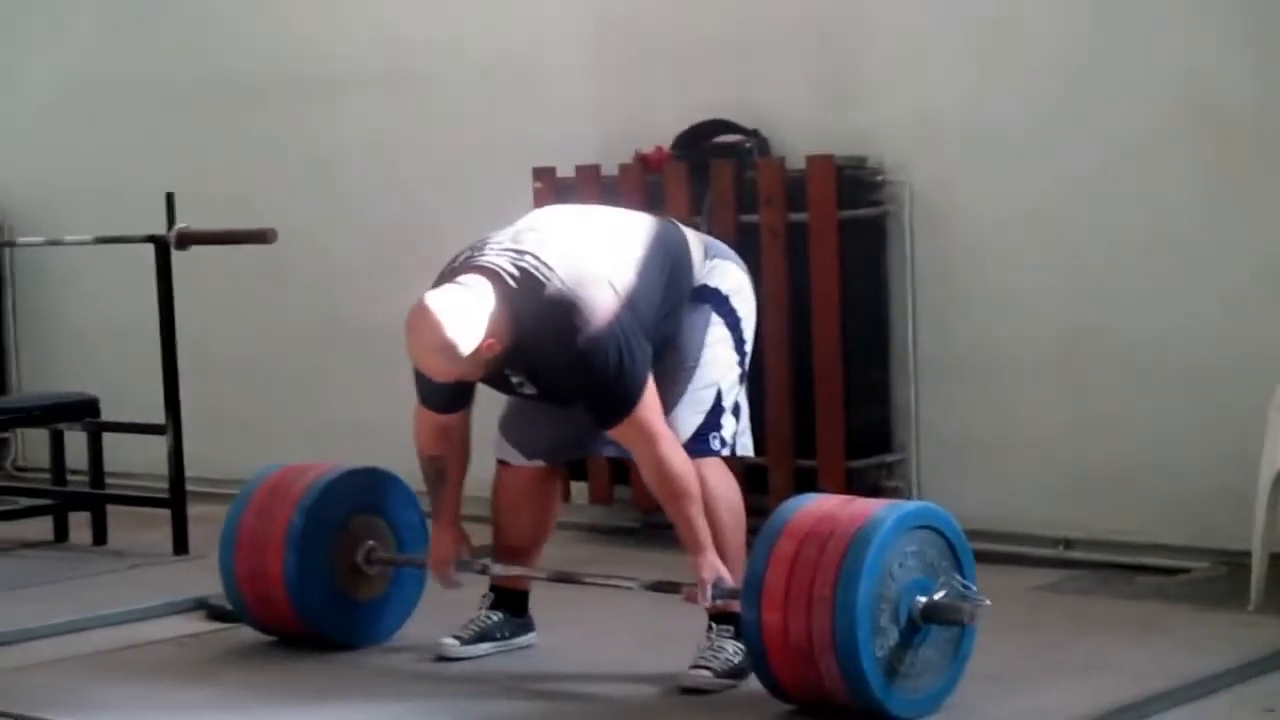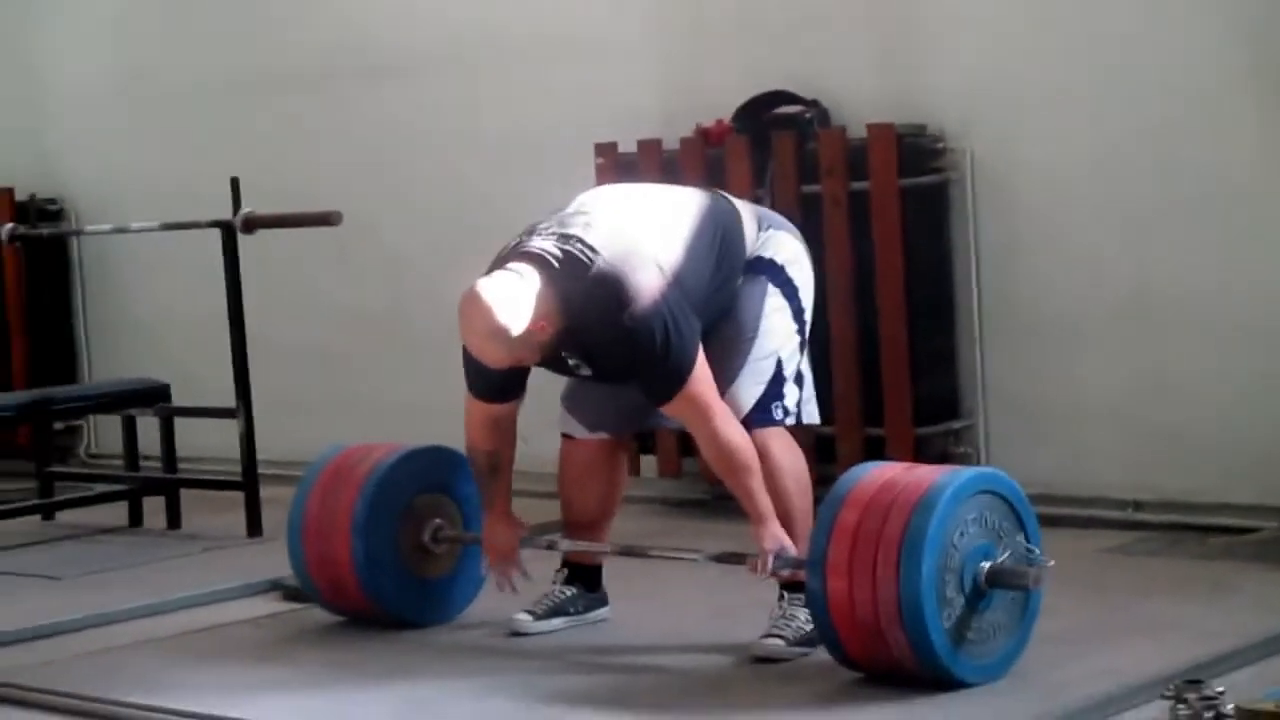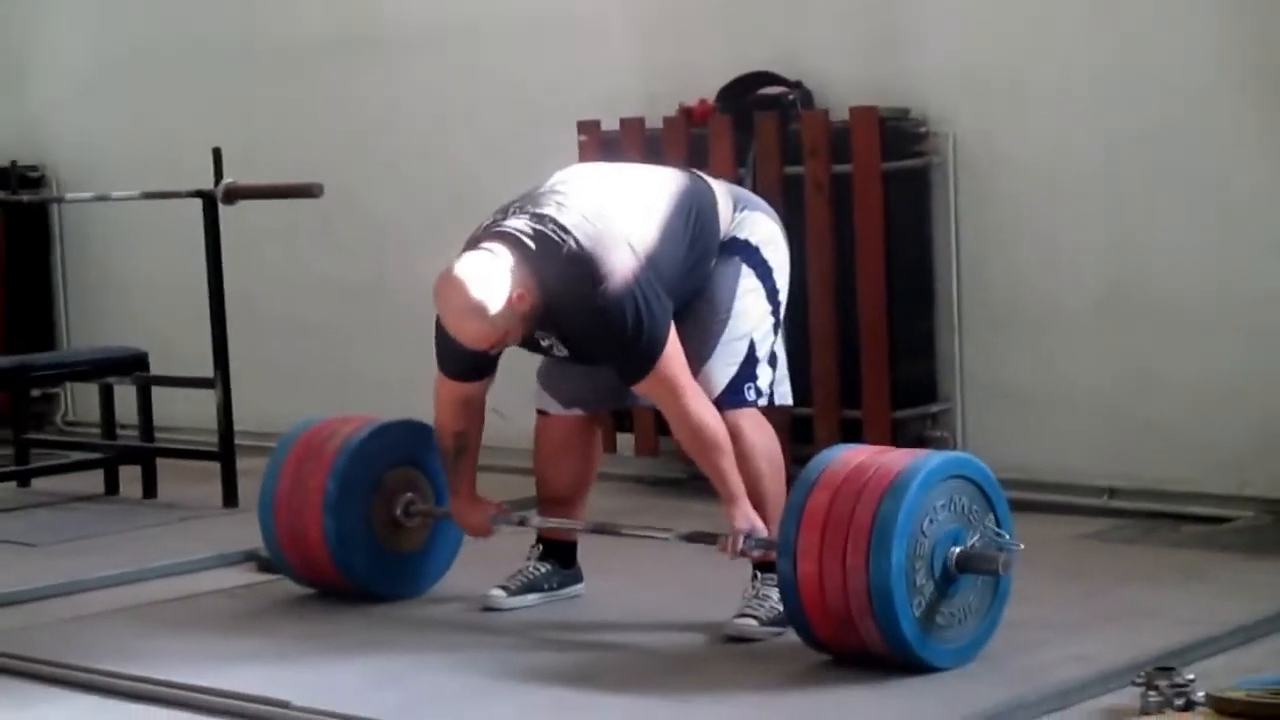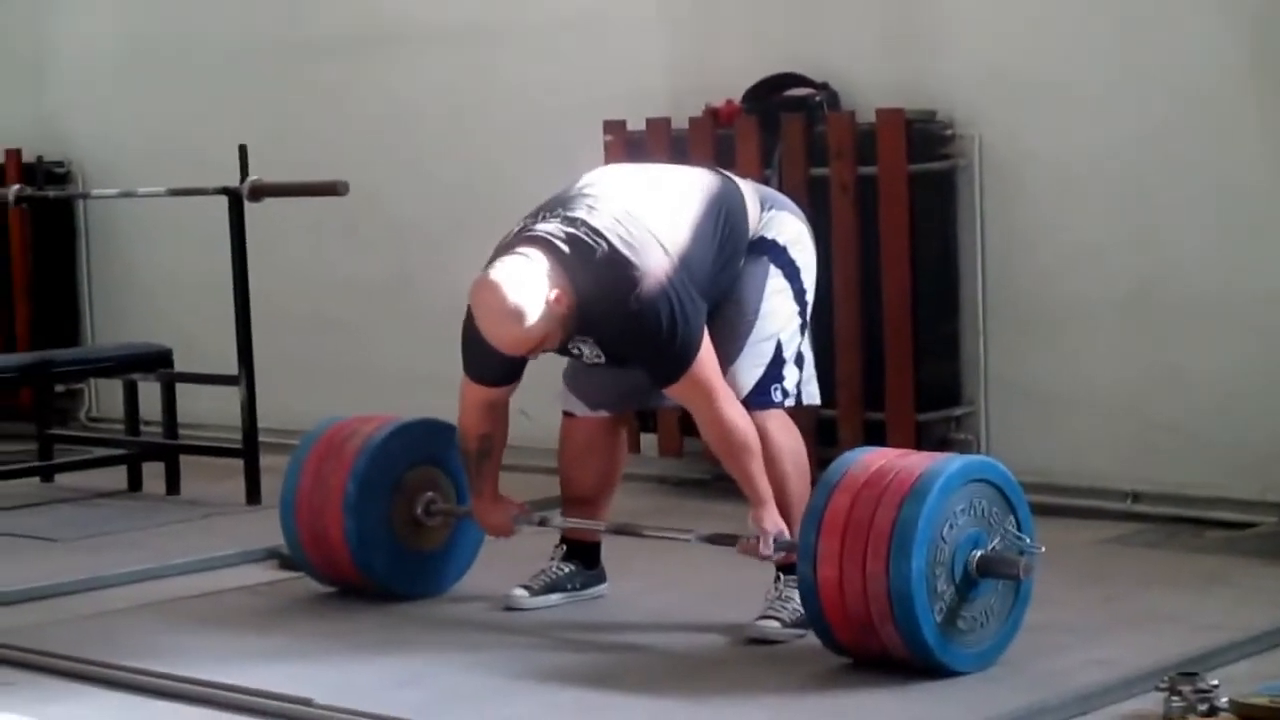
dt=0.2s
person 1, frame 1
left shoulder: (585, 334)
right shoulder: (445, 325)
left elbow: (654, 449)
right elbow: (440, 427)
left wrist: (701, 553)
right wrist: (445, 526)
left hip: (699, 290)
left knee: (694, 450)
right knee: (522, 451)
left ankle: (730, 630)
right ankle: (507, 608)
person 1, frame 2
left shoulder: (634, 312)
right shoulder: (496, 315)
left elbow: (709, 421)
right elbow: (489, 421)
left wrist: (764, 523)
right wrist: (497, 517)
left hip: (755, 259)
left knee: (757, 422)
right knee: (585, 425)
left ankle: (801, 598)
right ankle: (581, 583)
person 1, frame 3
left shoulder: (609, 293)
right shoulder: (471, 297)
left elbow: (680, 402)
right elbow: (457, 399)
left wrist: (735, 504)
right wrist: (462, 496)
left hip: (732, 240)
left knee: (730, 403)
right knee: (561, 402)
left ankle: (774, 578)
right ankle: (556, 558)
person 1, frame 4
left shoulder: (642, 295)
right shoulder: (502, 301)
left elbow: (712, 407)
right elbow: (482, 403)
left wrist: (762, 507)
right wrist: (484, 496)
left hip: (758, 239)
left knee: (757, 403)
right knee: (587, 403)
left ankle: (796, 580)
right ankle: (579, 559)
